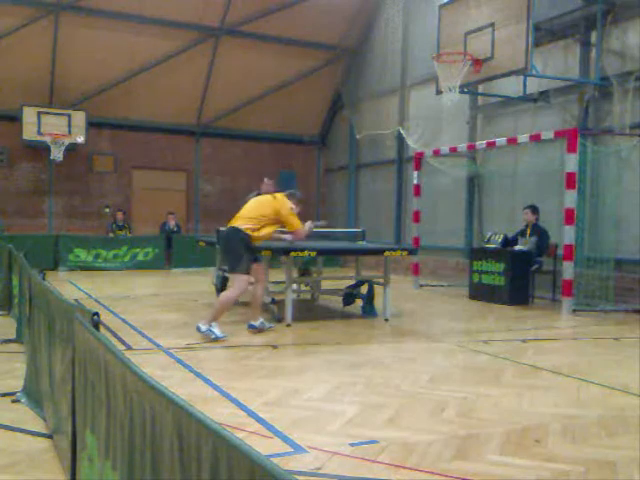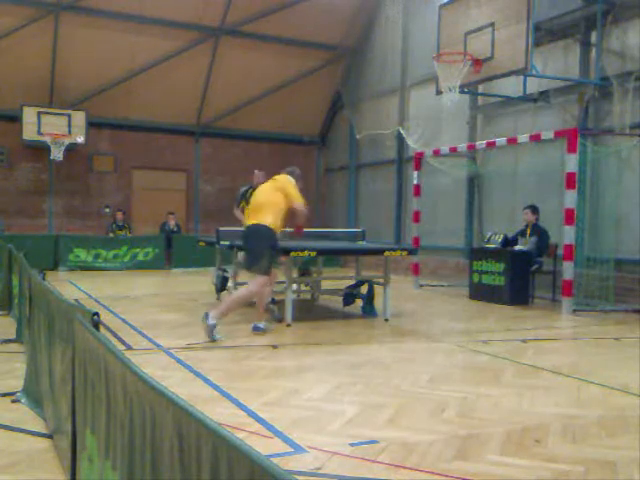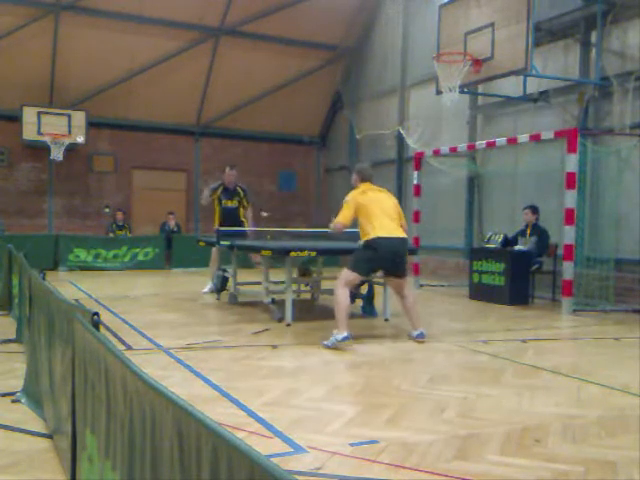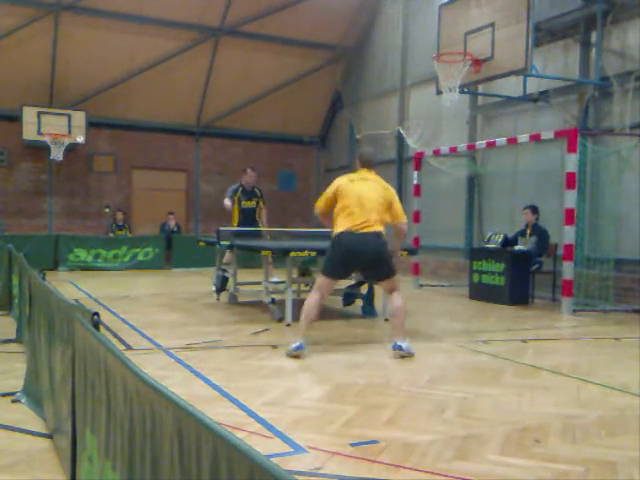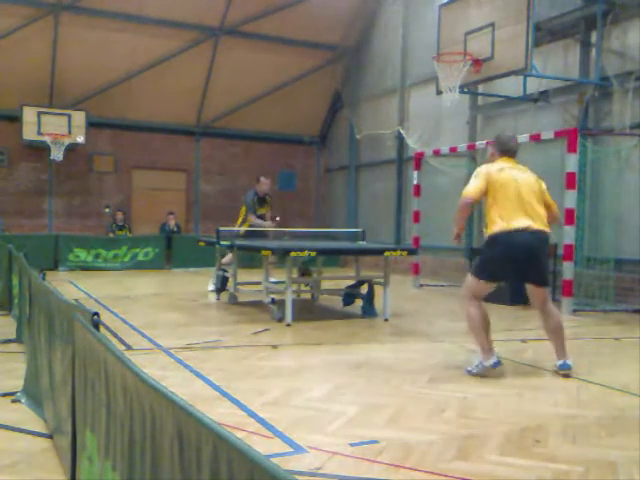
dt=1s
person 1, frame 1
left shoulder: (271, 200)
right shoulder: (285, 204)
right elbow: (299, 234)
left wrist: (283, 236)
right wrist: (307, 227)
left hip: (239, 238)
right hip: (236, 239)
left knee: (261, 277)
right knee: (239, 287)
left ankle: (256, 321)
right ankle: (208, 325)
person 1, frame 2
left shoulder: (265, 187)
right shoulder: (287, 180)
left elbow: (247, 216)
right elbow: (299, 208)
right wrist: (299, 222)
left hip: (253, 231)
right hip: (262, 234)
left knee: (269, 279)
right knee: (256, 287)
left ankle: (259, 322)
right ankle: (214, 316)
person 1, frame 3
left shoulder: (355, 195)
right shoulder: (388, 195)
left elbow: (340, 225)
right elbow: (404, 227)
left wrist: (331, 227)
left hip: (377, 245)
right hip: (399, 243)
left knee: (342, 285)
right knee: (403, 289)
left ankle: (341, 333)
right ankle: (417, 331)
person 1, frame 4
left shoulder: (342, 182)
right shoulder: (386, 189)
left elbow: (320, 210)
right elbow: (401, 227)
left wrist: (334, 227)
right wrist: (396, 248)
left hip: (344, 242)
right hip: (373, 243)
left knee: (318, 292)
right knee: (393, 291)
left ankle: (299, 342)
right ankle: (401, 343)
person 1, frame 5
left shoulder: (486, 171)
right shoulder: (533, 177)
left elbow: (466, 200)
right elbow: (554, 216)
left wrist: (458, 229)
left hip: (503, 241)
right hip: (537, 240)
left knee: (471, 296)
right knee: (544, 303)
left ankle: (488, 359)
right ankle: (563, 360)
